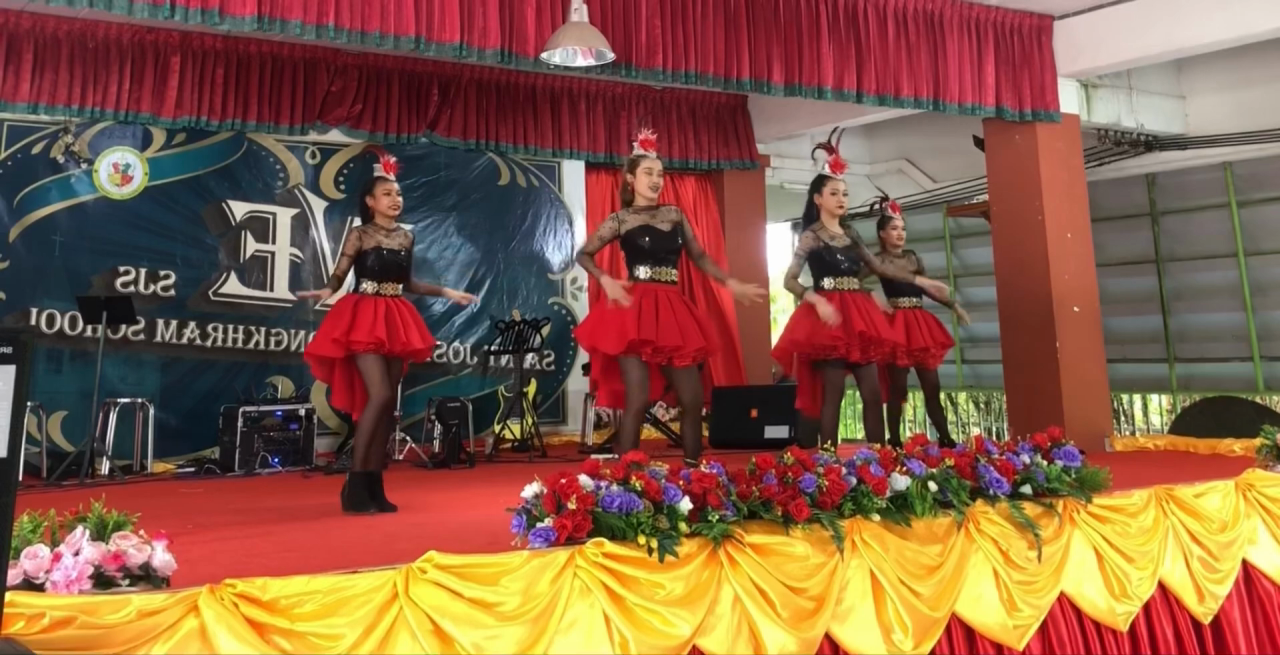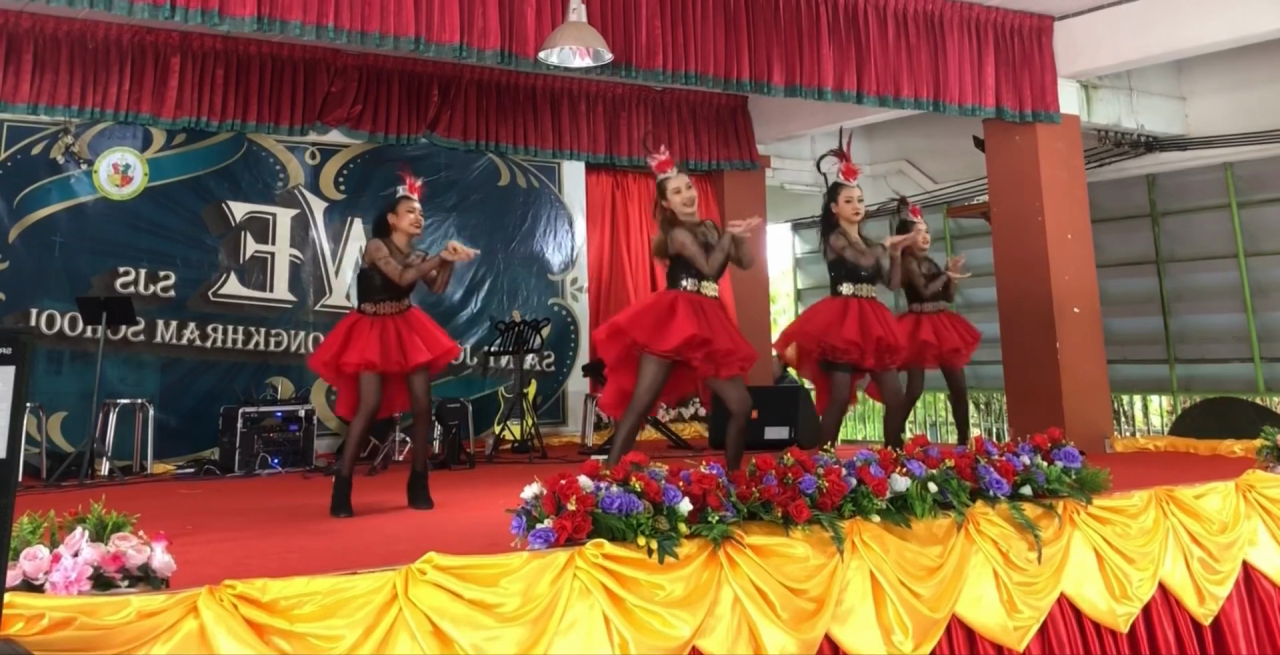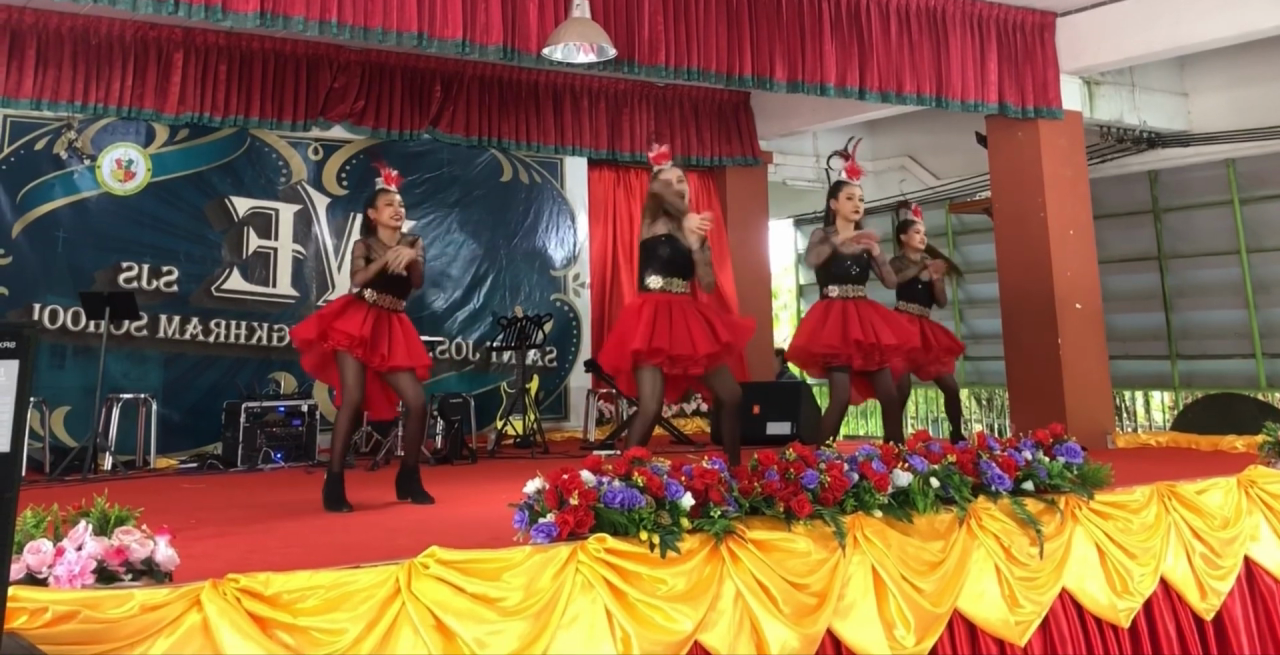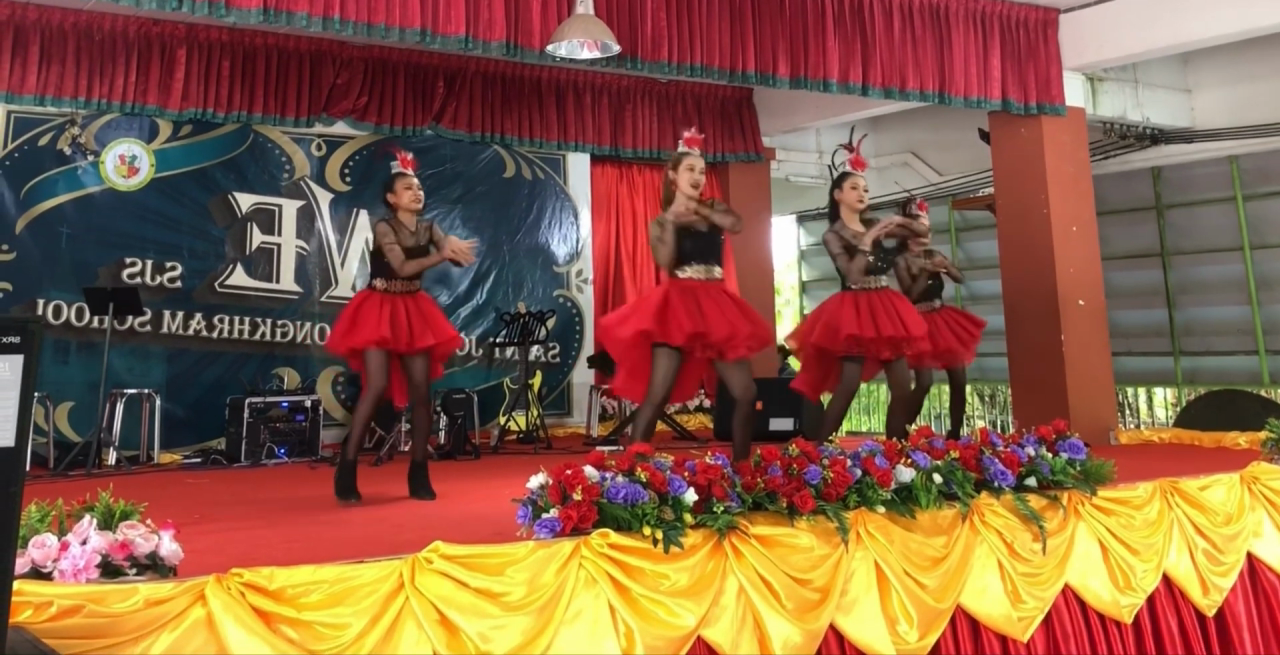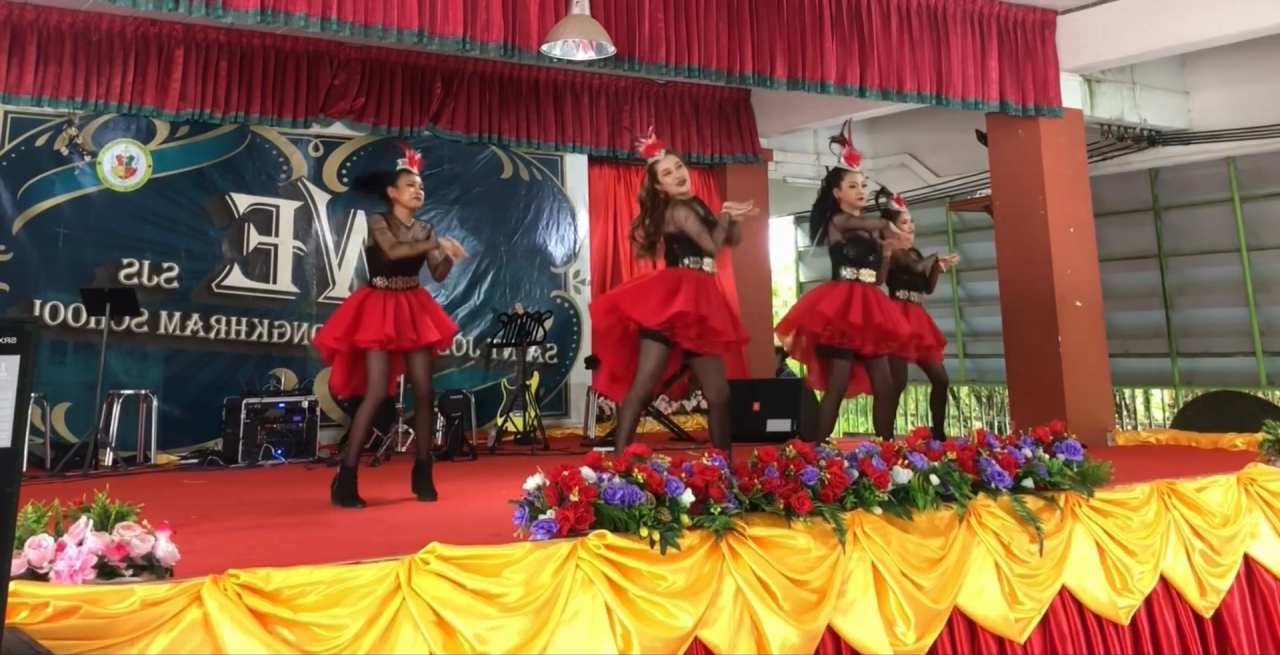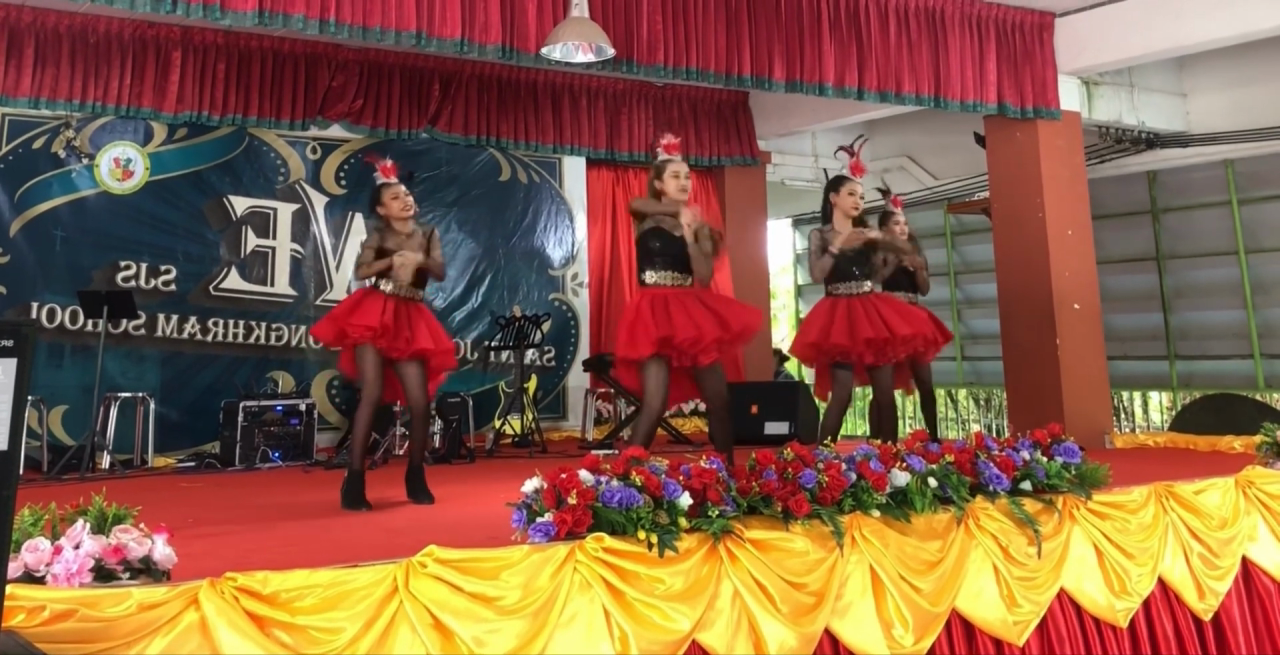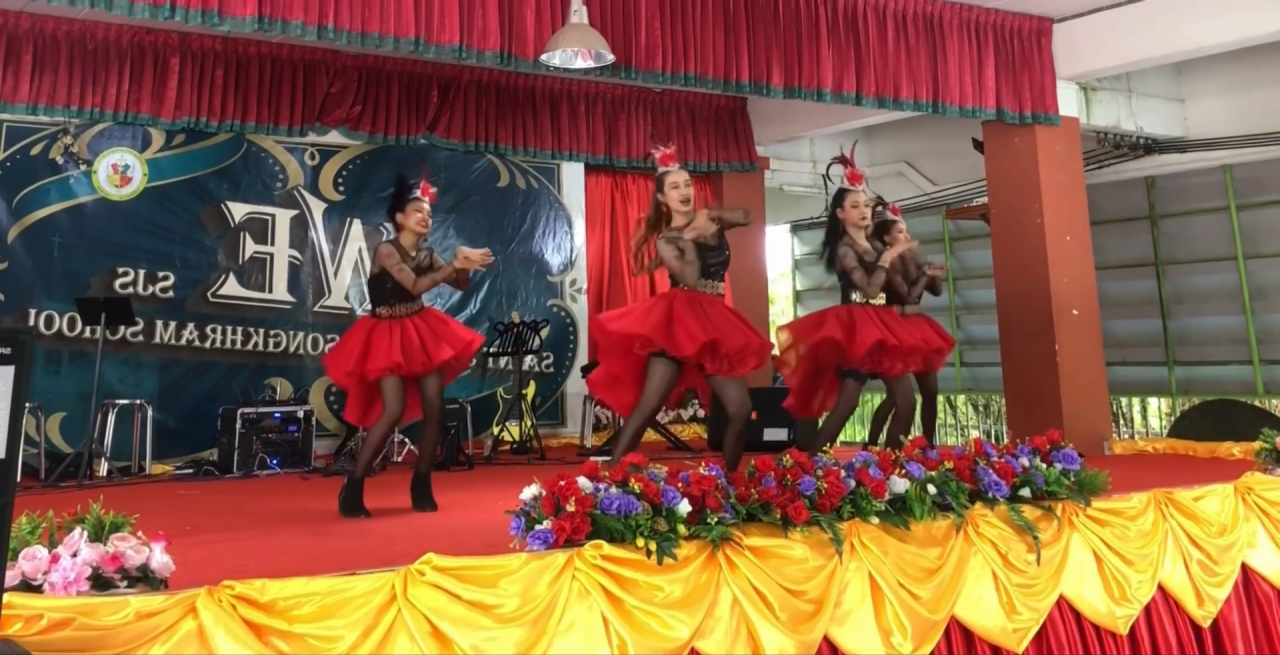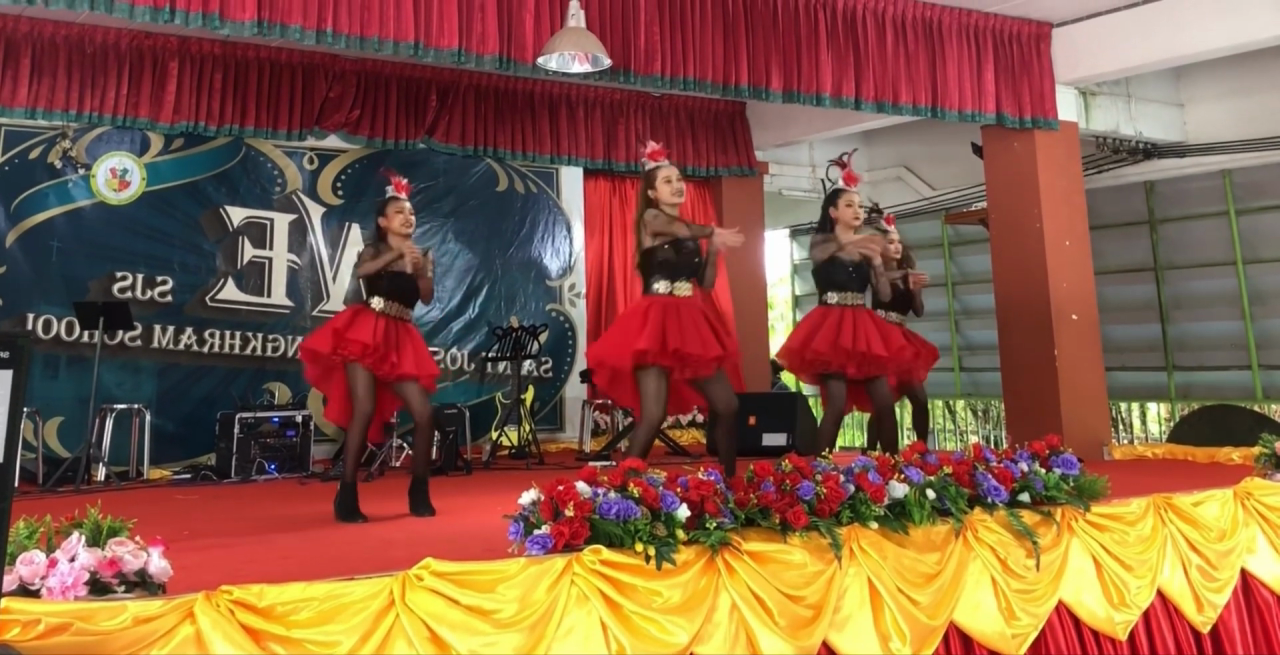
dt=0.5s
person 1, frame 1
left shoulder: (406, 237)
right shoulder: (359, 235)
right elbow: (337, 277)
left wrist: (446, 291)
right wrist: (325, 291)
left hip: (396, 320)
right hip: (363, 318)
left knee: (389, 403)
right knee: (378, 397)
left ankle: (374, 484)
right ankle: (354, 485)
person 1, frame 2
left shoulder: (418, 256)
right shoulder: (376, 246)
left elbow: (438, 288)
right elbow: (402, 277)
left wrist: (447, 261)
right wrist: (440, 258)
left hip: (407, 330)
right hip: (371, 330)
left knee: (421, 406)
right knee: (367, 407)
left ankle: (418, 484)
right ankle: (342, 487)
person 1, frame 3
left shoulder: (413, 243)
right shoulder: (363, 245)
left elbow: (418, 281)
right elbow: (356, 280)
left wrist: (409, 259)
right wrist: (385, 259)
left hip: (392, 329)
right hip: (356, 323)
left knee: (417, 403)
right knee: (352, 401)
left ankle: (409, 478)
right ankle: (334, 483)
person 1, frame 4
left shoulder: (429, 227)
right shoulder: (384, 227)
left elbow: (459, 257)
right elbow: (402, 267)
left wrist: (457, 249)
right wrist: (444, 252)
left hip: (414, 313)
right hip: (381, 311)
left knee: (421, 394)
right knee: (376, 387)
left ankle: (418, 475)
right ankle: (346, 469)
person 1, frame 5
left shoulder: (424, 231)
right shoulder: (379, 222)
left elbow: (439, 275)
right elbow: (393, 251)
left wrist: (447, 253)
right wrist: (435, 244)
left hip: (414, 311)
right hip: (379, 309)
left knee: (423, 392)
right knee: (377, 393)
left ankle: (422, 471)
right ankle: (346, 477)
person 1, frame 6
left shoulder: (429, 234)
right shoulder: (377, 236)
left elbow: (440, 272)
right elbow: (361, 270)
left wrist: (417, 261)
right wrist: (393, 259)
left hip: (412, 321)
right hip: (374, 316)
left knee: (420, 405)
right knee: (373, 396)
left ankle: (416, 478)
right ankle: (354, 480)
person 1, frame 7
left shoulder: (427, 254)
right shoulder: (386, 250)
left elbow: (461, 284)
right elbow: (415, 286)
left wrist: (464, 263)
right wrist: (453, 264)
left hip: (421, 333)
right hip: (387, 335)
left knee: (434, 410)
right knee: (393, 413)
left ankle: (421, 486)
right ankle: (353, 486)
person 1, frame 8
left shoulder: (418, 254)
right shoulder: (374, 249)
left elbow: (427, 297)
right elbow: (363, 270)
left wrist: (419, 269)
right wrist: (398, 255)
left hip: (399, 339)
right hip: (364, 333)
left knee: (424, 415)
right knee: (364, 412)
left ankle: (420, 491)
right ankle: (347, 493)
person 2, frame 1
left shoulder: (676, 216)
right shoulder: (620, 220)
left elbow: (701, 259)
right elbow: (583, 255)
left wrist: (731, 283)
right wrist: (605, 280)
left hip: (672, 310)
right hip: (635, 311)
left knee: (693, 400)
right knee: (637, 401)
person 2, frame 2
left shoulder: (711, 227)
right shoulder: (675, 235)
left elbow: (746, 262)
right elbow: (709, 265)
left wrist: (734, 235)
right wrist: (728, 235)
left hip: (709, 323)
right hip: (672, 318)
left knee: (741, 406)
right knee: (639, 404)
person 2, frame 3
left shoulder: (698, 234)
right shoulder: (653, 219)
left elbow: (707, 283)
right elbow: (658, 192)
left wrist: (694, 245)
right wrist: (685, 216)
left hip: (689, 318)
right hip: (650, 318)
left knee: (731, 398)
right knee: (650, 408)
left ankle: (735, 471)
person 2, frame 4
left shoulder: (713, 208)
right shoulder: (660, 220)
left elbow: (735, 225)
right elbow: (665, 263)
left wrist: (696, 209)
right wrist: (672, 215)
left hip: (716, 307)
right hip: (676, 304)
left knee: (746, 394)
right knee: (656, 396)
person 2, frame 5
left shoulder: (699, 208)
right shoulder: (677, 211)
left elbow: (733, 240)
right elbow: (712, 246)
left wrist: (728, 216)
right wrist: (726, 217)
left hip: (700, 305)
right hip: (671, 299)
left knee: (720, 397)
right knee: (641, 389)
person 2, frame 6
left shoulder: (700, 227)
right shoulder: (646, 216)
left elbow: (703, 276)
right elbow: (635, 204)
left wrist: (690, 235)
right wrist: (675, 213)
left hip: (693, 312)
right hip: (654, 314)
left knee: (717, 401)
right knee: (654, 405)
person 2, frame 7
left shoulder: (710, 217)
right shoulder: (665, 241)
left elbow: (744, 216)
right elbow: (692, 280)
left wrist: (712, 217)
right wrist: (691, 239)
left hip: (715, 321)
right hip: (677, 320)
left knee: (740, 410)
right knee: (647, 406)
person 2, frame 8
left shoulder: (691, 231)
right shoulder: (651, 218)
left elbow: (705, 285)
right elbow: (677, 229)
left wrist: (715, 248)
right wrist: (711, 233)
left hip: (692, 321)
right hip: (655, 323)
left knee: (727, 407)
right knee: (653, 418)
left ankle: (729, 481)
person 3, frame 1
left shoulder: (851, 236)
right shoulder: (811, 235)
left elbow: (880, 268)
right elbow: (790, 280)
left wrist: (919, 281)
right wrist: (817, 301)
left hip: (858, 314)
right hip: (829, 318)
left knee: (873, 393)
right knee: (833, 395)
person 3, frame 2
left shoulder: (868, 242)
right shoulder: (835, 238)
left elbow: (893, 283)
right elbow: (866, 262)
left wrist: (897, 253)
right wrist: (889, 243)
left hip: (872, 319)
right hip: (841, 317)
left knee: (896, 396)
right knee: (839, 397)
person 3, frame 3
left shoulder: (867, 241)
right shoulder: (822, 235)
left elbow: (891, 282)
right elbow: (812, 260)
left wrist: (876, 252)
right wrist: (841, 239)
left hip: (865, 319)
right hip: (833, 320)
left knee: (890, 396)
right knee: (840, 398)
person 3, frame 4
left shoulder: (875, 224)
right shoulder: (833, 233)
left elbow: (921, 231)
right elbow: (855, 276)
left wrist: (900, 223)
right wrist: (867, 240)
left hip: (885, 309)
right hip: (854, 310)
left knee: (902, 388)
right knee: (846, 389)
person 3, frame 5
left shoulder: (868, 231)
right shoulder: (839, 220)
left elbow: (879, 276)
right elbow: (880, 223)
left wrist: (886, 250)
right wrist: (890, 228)
left hip: (868, 307)
right hip: (842, 304)
left knee: (884, 386)
right knee: (836, 385)
person 3, frame 6
left shoulder: (868, 233)
right shoulder: (818, 235)
left elbow: (906, 251)
right elbow: (816, 274)
left wrist: (877, 238)
right wrist: (836, 245)
left hip: (873, 312)
right hip: (839, 317)
left knee: (884, 393)
right knee: (841, 395)
person 3, frame 7
left shoulder: (874, 247)
right shoulder: (845, 248)
right elbow: (870, 288)
left wrist: (897, 255)
right wrist: (888, 258)
left hip: (880, 328)
right hip: (857, 329)
left knee: (905, 402)
right knee: (846, 405)
person 3, frame 8
left shoulder: (866, 251)
right shoulder: (822, 241)
left elbow: (884, 295)
right elbow: (820, 253)
left wrist: (876, 261)
right wrist: (854, 239)
left hip: (863, 328)
right hip: (832, 330)
left knee: (885, 403)
right knee: (837, 407)
person 4, frame 1
left shoulder: (914, 257)
right shoulder: (879, 261)
left elbow: (928, 289)
left wrist: (954, 306)
left hip: (920, 322)
right hip: (896, 324)
left knee: (932, 387)
right knee: (897, 389)
left ankle: (945, 438)
right ankle: (895, 441)
person 4, frame 2
left shoulder: (933, 263)
right shoulder: (907, 260)
left elbow: (949, 297)
right elbow: (925, 290)
left wrist: (951, 273)
right wrist: (947, 276)
left hip: (943, 325)
right hip: (918, 326)
left knee: (959, 388)
right knee: (914, 391)
left ankle: (964, 440)
person 4, frame 3
left shoulder: (935, 263)
right shoulder: (896, 262)
left elbow: (942, 302)
right elbow: (895, 279)
left wrist: (936, 278)
right wrist: (923, 267)
left hip: (926, 331)
left knee: (951, 388)
right knee: (902, 391)
left ankle: (957, 435)
person 4, frame 4
left shoulder: (935, 255)
right shoulder: (902, 261)
left elbow: (960, 279)
right elbow: (911, 294)
left wrist: (945, 267)
right wrist: (927, 271)
left hip: (945, 321)
left knee: (959, 383)
right knee: (924, 385)
left ankle: (955, 433)
person 4, frame 5
left shoulder: (916, 254)
right shoulder: (893, 251)
left elbow: (928, 288)
right elbow: (914, 266)
left wrist: (938, 268)
right wrist: (935, 259)
left hip: (917, 319)
right hip: (899, 317)
left knee: (941, 379)
right knee: (898, 384)
left ankle: (938, 433)
person 4, frame 6
left shoulder: (917, 254)
right shoulder: (882, 254)
left elbow: (925, 289)
right elbow: (881, 277)
left wrist: (917, 268)
right wrist: (897, 259)
left hip: (916, 318)
left knee: (926, 385)
left ankle: (932, 437)
person 4, frame 7
left shoulder: (912, 262)
right shoulder: (889, 263)
left elbow: (936, 291)
right elbow: (907, 295)
left wrist: (934, 275)
right wrist: (926, 274)
left hip: (918, 328)
left knee: (930, 391)
left ankle: (928, 445)
right ankle: (871, 445)
person 4, frame 8
left shoulder: (906, 271)
left elbow: (918, 310)
left wrist: (915, 289)
right wrist: (904, 274)
left hip: (902, 340)
left knee: (920, 400)
